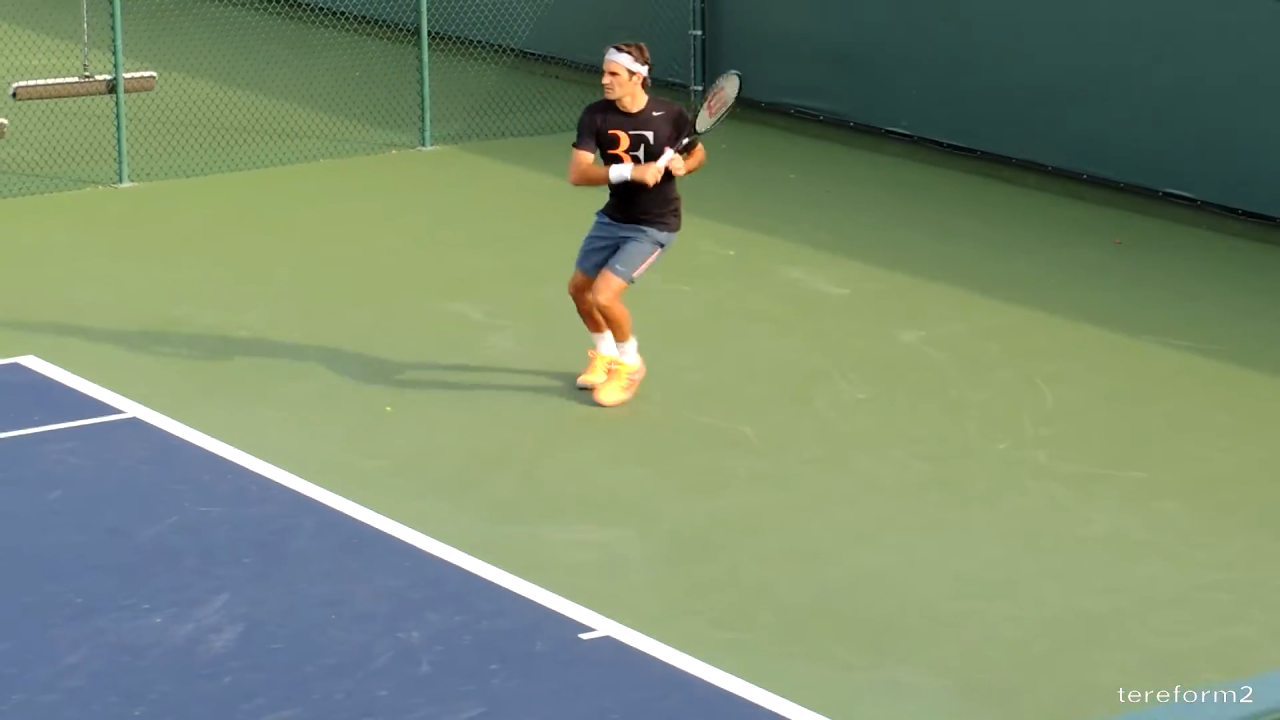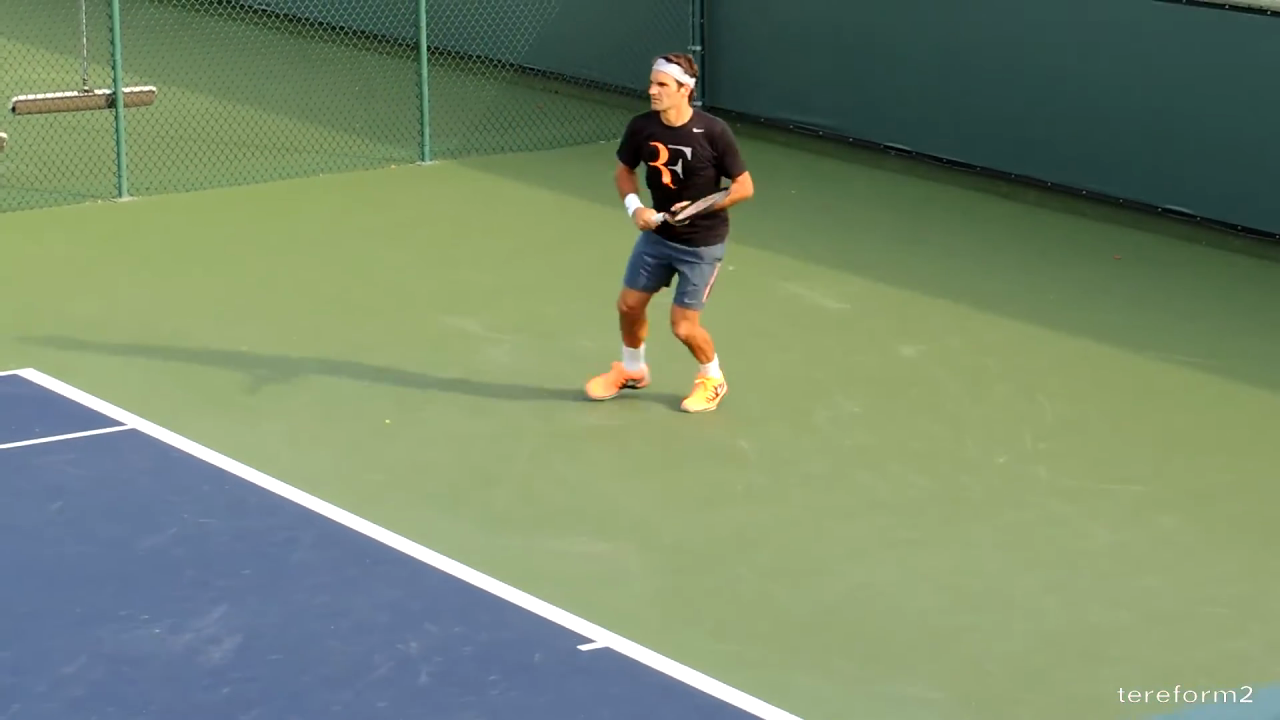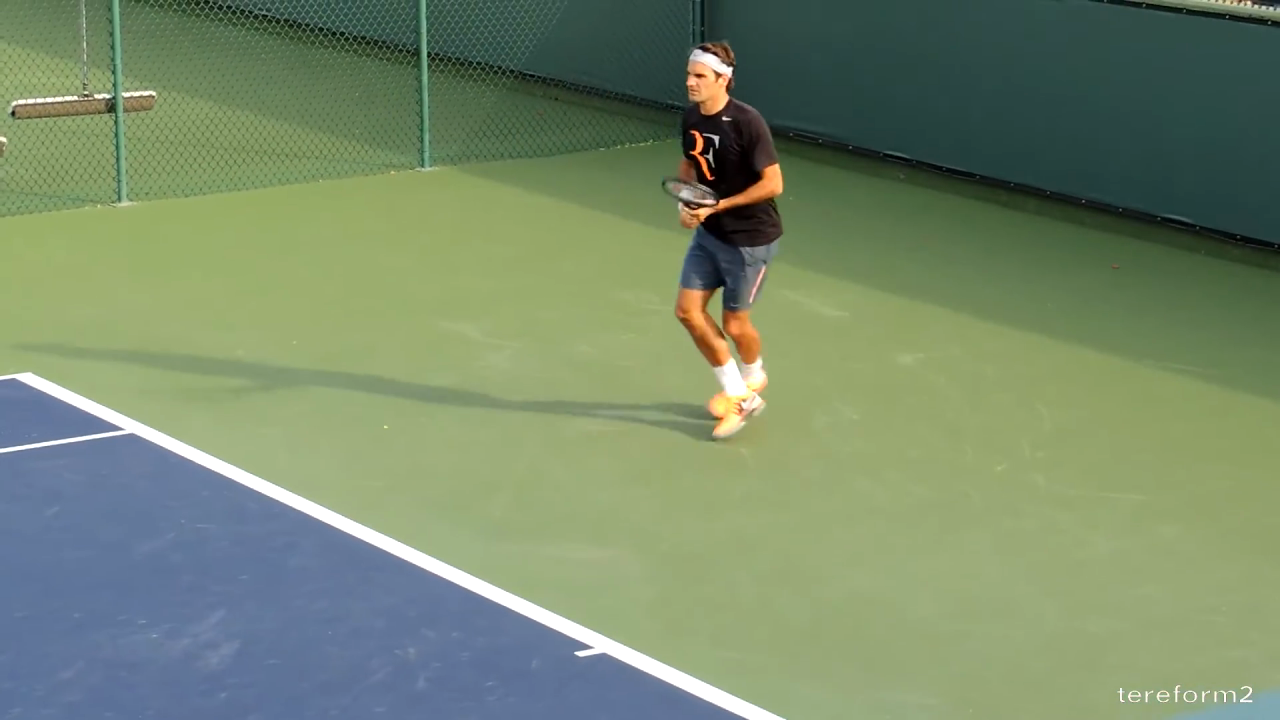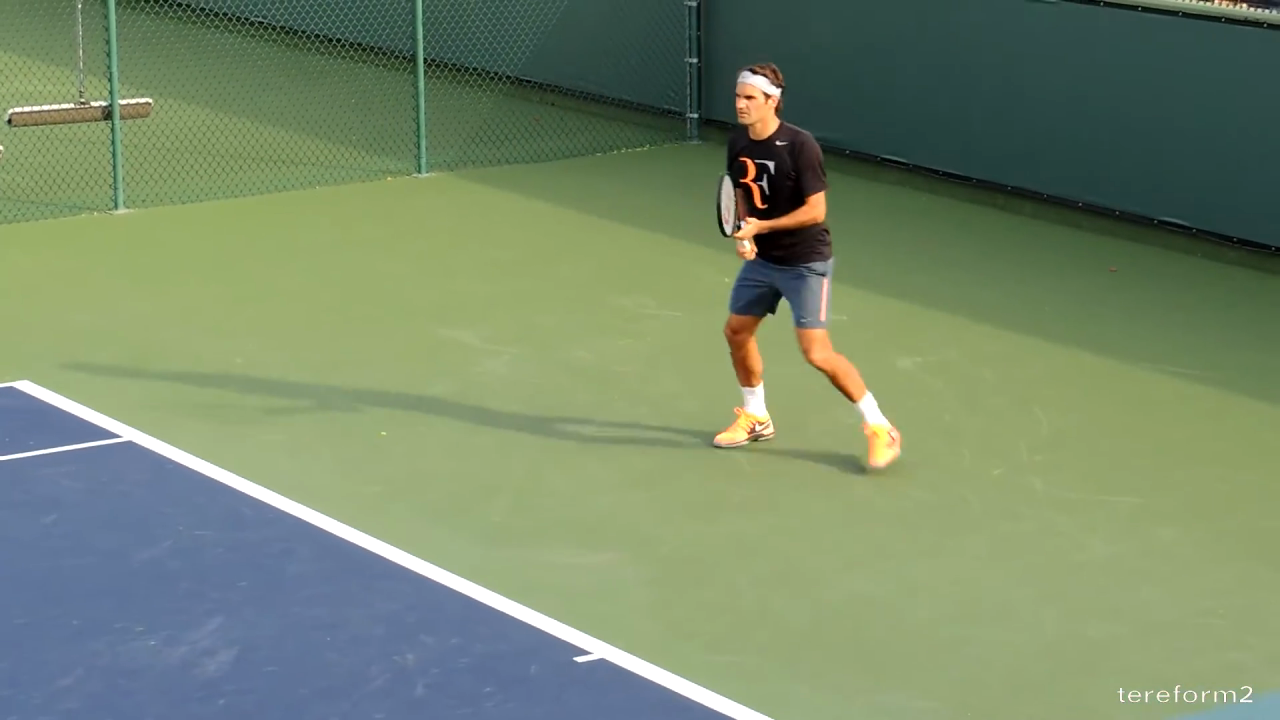
dt=0.2s
person 1, frame 1
left shoulder: (672, 115)
right shoulder: (595, 116)
left elbow: (698, 155)
right elbow: (578, 173)
left wrist: (681, 166)
right wrist: (628, 172)
left hip: (654, 227)
right hip: (613, 218)
left knee: (603, 296)
right knee: (579, 288)
left ankle: (628, 365)
right ankle: (606, 356)
person 1, frame 2
left shoulder: (714, 131)
right shoulder: (641, 127)
left elbow: (745, 187)
right elbow: (624, 171)
left wrist: (702, 208)
right wrist: (634, 206)
left hip: (702, 243)
right hip: (657, 233)
left knee: (684, 327)
right knee: (629, 305)
left ankle: (711, 379)
right ankle: (631, 370)
person 1, frame 3
left shoulder: (747, 121)
right shoulder: (691, 117)
left elbow: (773, 184)
left wrist: (718, 205)
right wrist: (688, 203)
left hip: (751, 238)
right hip: (710, 232)
left knee: (735, 323)
right knee: (688, 310)
left ankle: (752, 379)
right ankle: (738, 396)
person 1, frame 4
left shoulder: (801, 145)
right shoulder: (737, 142)
left elbow: (816, 211)
left wrist: (761, 225)
right wrist: (743, 233)
left hip: (806, 262)
right hip: (762, 259)
left knee: (817, 354)
right knee: (736, 332)
left ankle: (878, 426)
right ankle: (755, 417)
